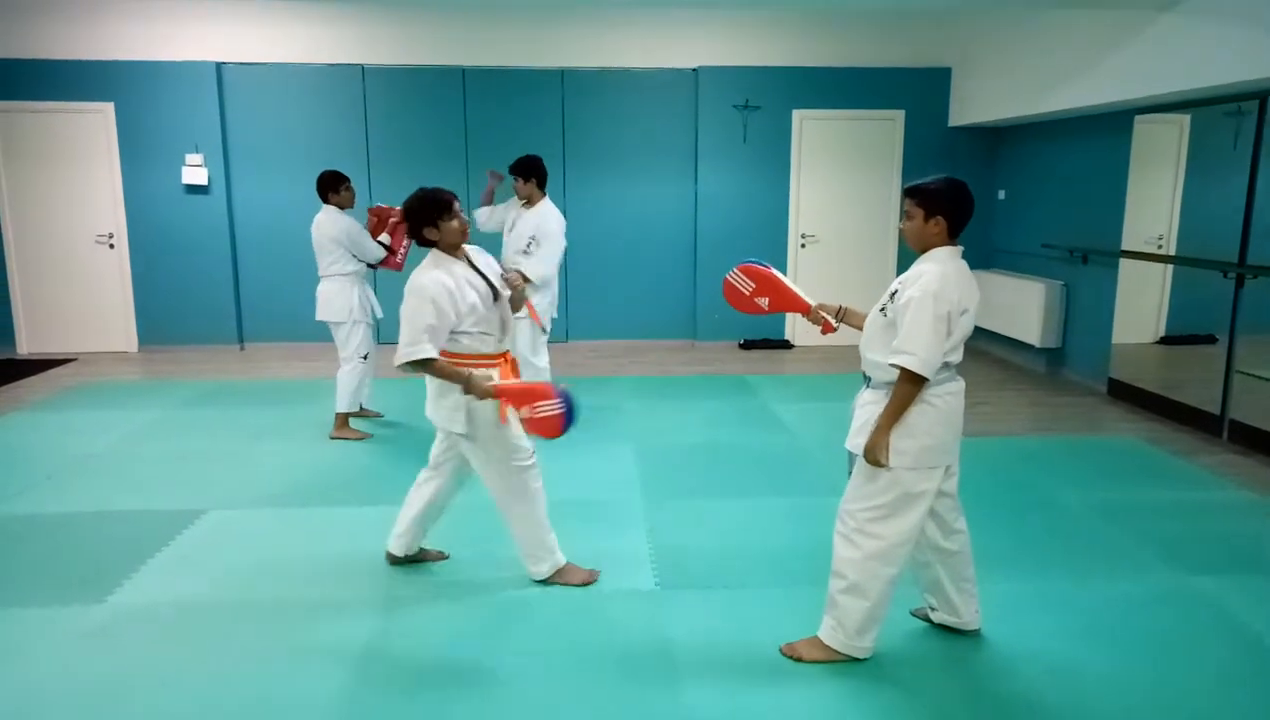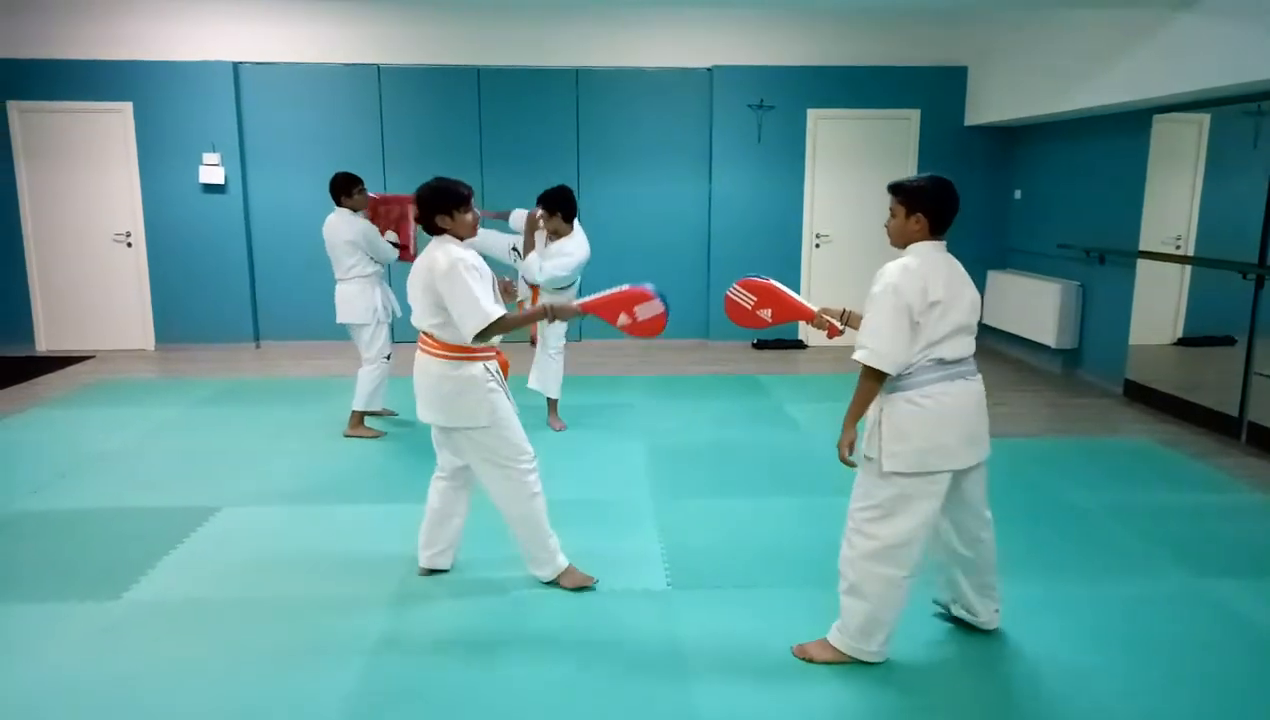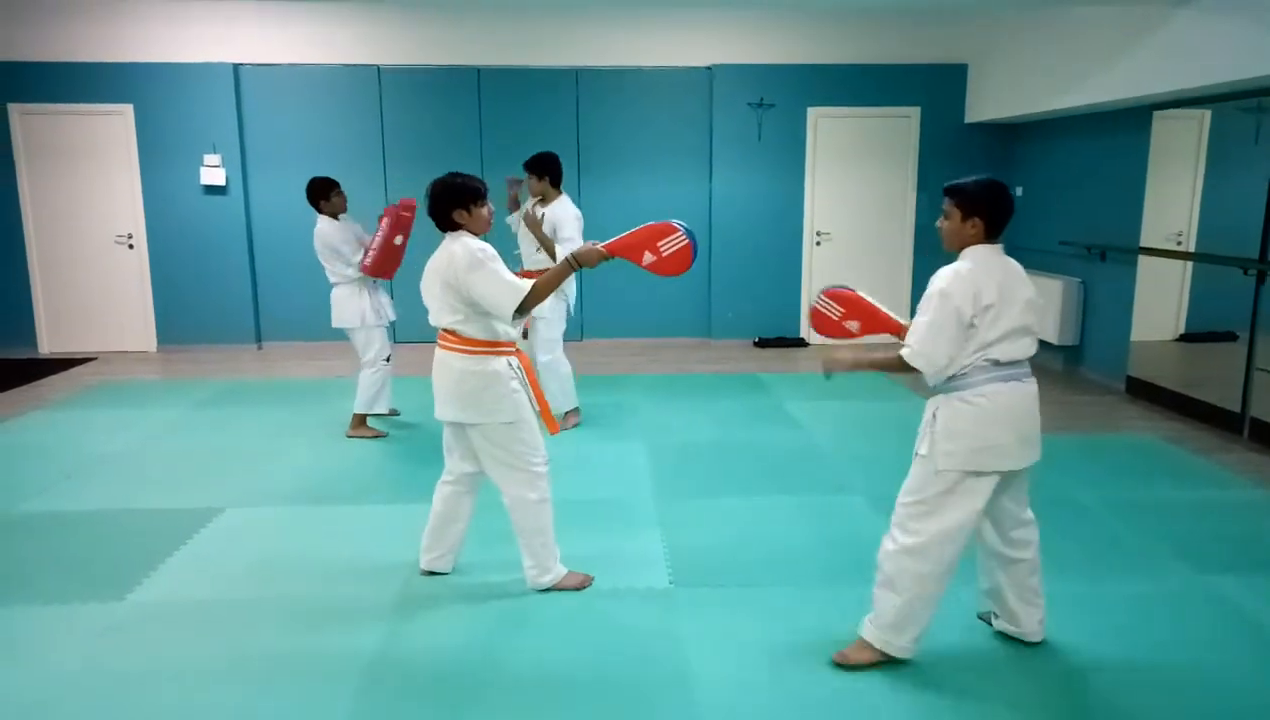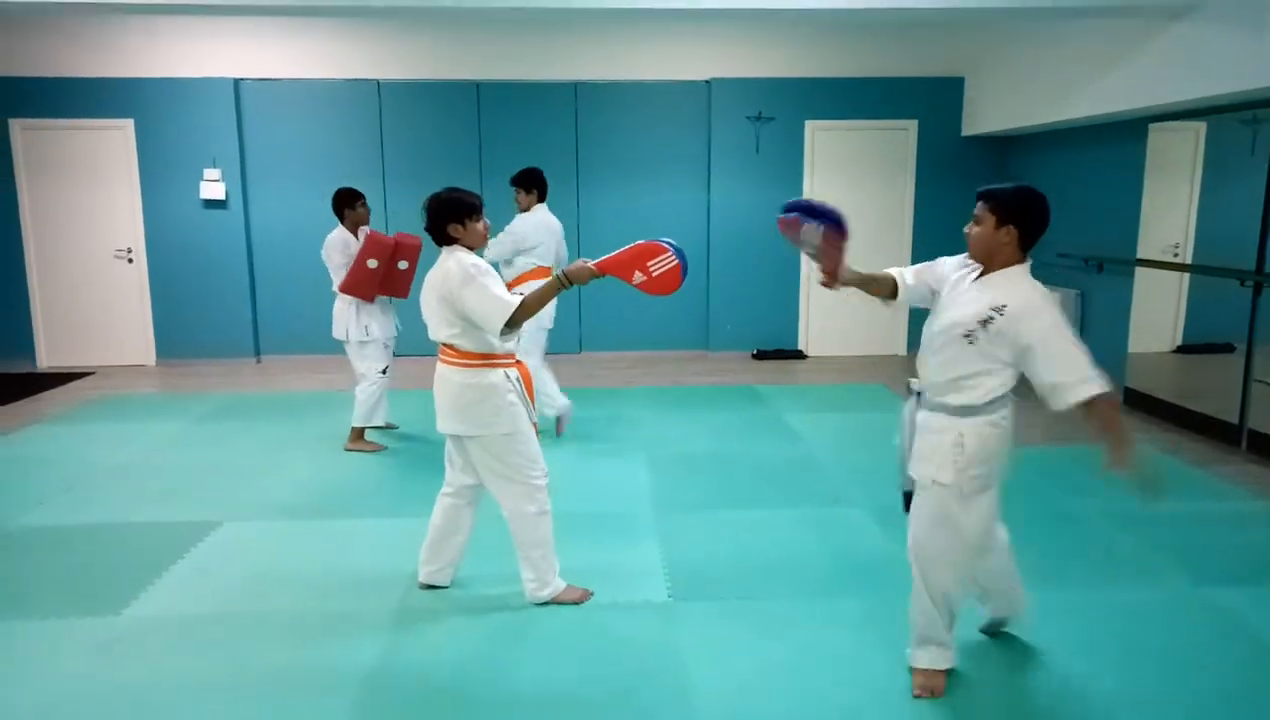
dt=0.5s
person 1, frame 1
left shoulder: (930, 280)
right shoulder: (951, 272)
left elbow: (913, 366)
left wrist: (881, 431)
right wrist: (839, 313)
left hip: (912, 415)
right hip: (934, 413)
left knee: (869, 524)
right knee: (938, 516)
left ankle: (843, 637)
right ankle: (956, 610)
person 1, frame 2
left shoulder: (899, 275)
right shoulder: (954, 272)
left elbow: (880, 360)
left wrist: (851, 423)
right wrist: (846, 316)
left hip: (916, 415)
right hip: (963, 403)
left knee: (878, 528)
right knee: (967, 515)
left ankle: (855, 640)
right ankle: (977, 608)
person 1, frame 3
left shoulder: (955, 279)
right shoulder: (1016, 276)
left elbow: (920, 359)
left wrist: (854, 361)
right wrist: (921, 329)
left hip: (968, 415)
right hip: (1016, 406)
left knee: (920, 525)
right knee: (1010, 520)
left ankle: (884, 637)
right ankle: (1022, 619)
person 1, frame 4
left shoulder: (1026, 304)
right shoulder: (958, 269)
left elbow: (1079, 378)
right elbow: (901, 284)
left wrist: (1120, 446)
right wrist: (849, 277)
left hip: (959, 437)
right hip: (932, 418)
left knee: (935, 543)
right knee: (971, 530)
left ankle: (931, 656)
right ankle: (1005, 608)
person 2, frame 1
left shoulder: (476, 256)
right shoulder: (429, 284)
left elbow: (505, 309)
right elbow: (413, 356)
left wrist: (517, 293)
right wrist: (466, 380)
left hip: (482, 374)
right hip: (466, 389)
left knee: (445, 465)
right knee: (517, 469)
left ankle: (402, 546)
right ankle: (548, 563)
person 2, frame 2
left shoulder: (431, 258)
right shoulder: (456, 260)
right elbow: (482, 328)
left wrist: (496, 296)
right wrist: (546, 311)
left hip: (440, 372)
right hip: (464, 378)
left knee: (454, 468)
right knee: (515, 468)
left ankle: (433, 556)
right ankle: (551, 565)
person 2, frame 3
left shoulder: (442, 257)
right shoulder: (473, 253)
right elbow: (521, 302)
right wrist: (574, 260)
left hip: (457, 368)
right hip: (486, 374)
left knee: (461, 470)
right knee: (527, 472)
left ankle: (435, 556)
right ankle: (545, 571)
person 2, frame 4
left shoulder: (442, 270)
right shoulder: (466, 268)
right elbow: (510, 318)
right wrist: (564, 279)
left hip: (459, 381)
right hip: (485, 386)
left knee: (462, 482)
right knee: (527, 483)
left ankle: (433, 570)
right ankle: (545, 584)
person 3, frame 1
left shoulder: (322, 219)
right shoulder: (343, 223)
right elbow: (373, 253)
left wrist: (376, 236)
right wrist: (388, 234)
left hip: (339, 291)
right hip: (346, 294)
left knee: (363, 353)
right knee: (355, 358)
left ankle: (355, 406)
right ankle: (341, 425)
person 3, frame 2
left shoulder: (332, 221)
right shoulder: (359, 226)
right elbow: (388, 254)
left wrist: (381, 232)
right wrist: (396, 235)
left hip: (352, 292)
right hip: (365, 295)
left knee: (374, 354)
right knee: (377, 358)
left ankle: (370, 405)
right ankle: (355, 424)
person 3, frame 3
left shoulder: (341, 222)
right shoulder: (329, 232)
left elbow: (365, 243)
right elbow: (363, 261)
left hip: (361, 297)
right hip: (357, 300)
left knee: (376, 356)
right knee: (378, 360)
left ankle: (374, 406)
right ankle: (357, 424)
person 3, frame 4
left shoulder: (368, 234)
right shoulder: (335, 242)
left hip: (376, 309)
right hip: (355, 314)
left knee: (381, 369)
right knee: (374, 374)
left ankle: (372, 418)
right ankle: (356, 437)
person 4, frame 1
left shoulder: (550, 218)
right shoulder: (517, 207)
left elbow: (546, 269)
right elbow: (484, 221)
right wrist: (491, 190)
left hip: (536, 295)
left knee: (531, 353)
right knee: (517, 345)
person 4, frame 2
left shoulder: (576, 251)
right shoulder: (548, 223)
left elbow: (534, 275)
right elbow: (519, 218)
left wrist: (528, 235)
right wrist: (485, 214)
left hip: (556, 293)
right hip: (530, 260)
left knee: (552, 346)
right knee: (478, 238)
left ankle: (552, 411)
person 4, frame 3
left shoulder: (567, 214)
right shoulder: (537, 204)
left elbow: (569, 258)
right elbow: (516, 224)
left wrist: (538, 231)
right wrist: (513, 197)
left hip: (551, 289)
right hip: (528, 282)
left knee: (548, 352)
right knee: (525, 342)
left ankle: (569, 408)
person 4, frame 4
left shoulder: (529, 221)
right shoulder: (551, 223)
left elbow: (494, 252)
right elbow: (561, 260)
left hip: (529, 294)
right hip: (532, 292)
left knee: (527, 358)
right knee: (524, 357)
left ankle: (557, 407)
